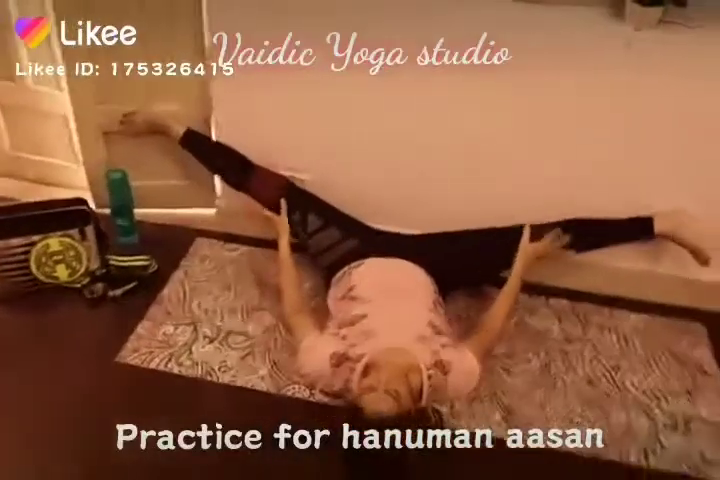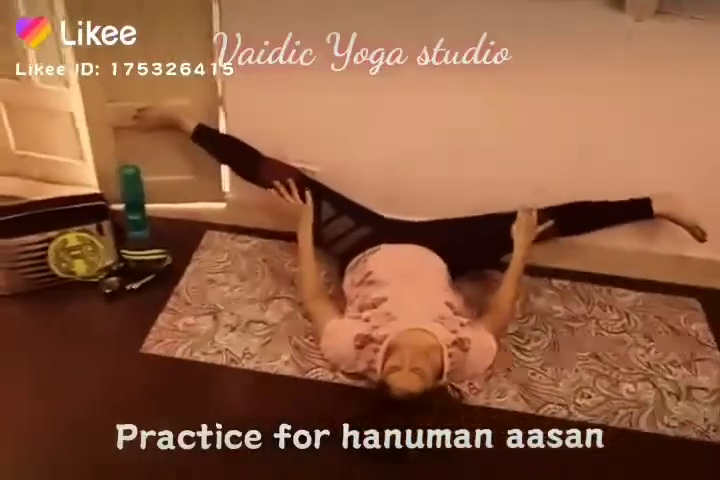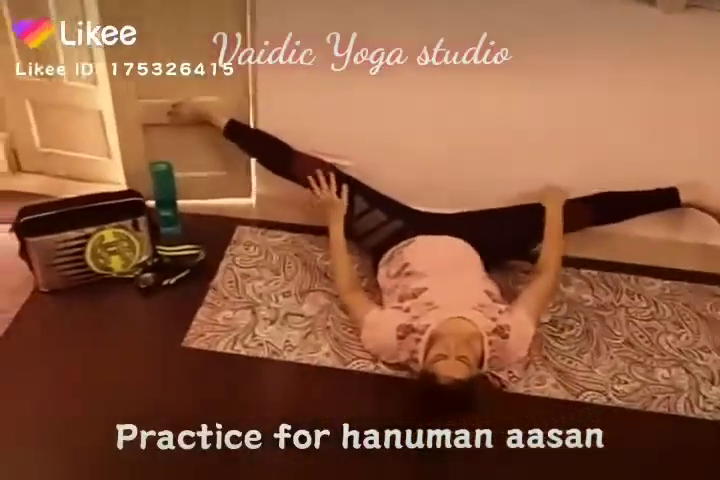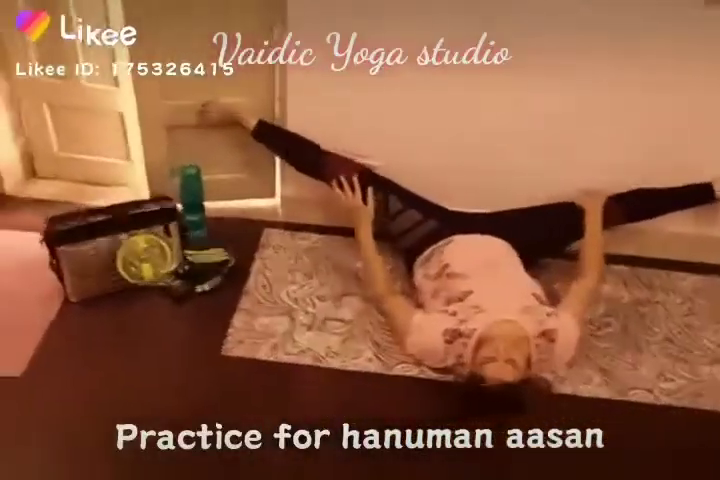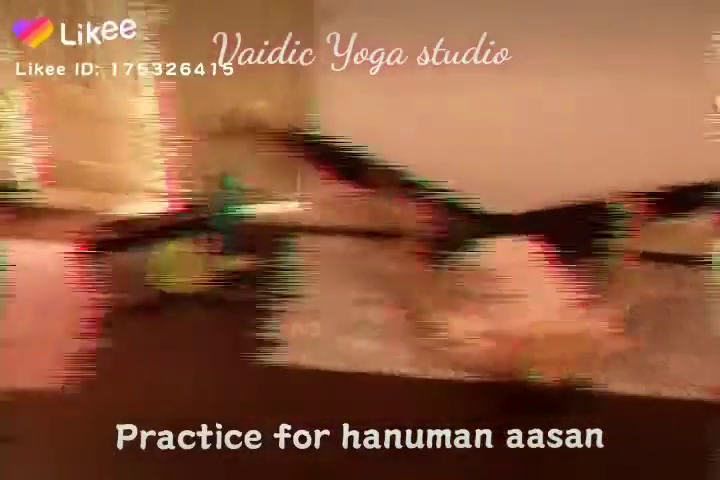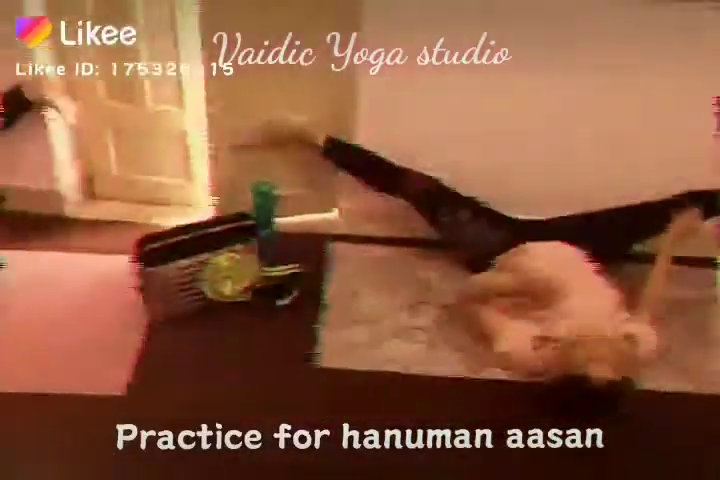
dt=0.3s
person 1, frame 1
left shoulder: (326, 366)
right shoulder: (451, 378)
left elbow: (295, 312)
right elbow: (488, 333)
left wrist: (283, 241)
right wrist: (523, 267)
left hip: (358, 262)
right hip: (420, 269)
left knee: (273, 190)
right knee: (534, 238)
person 1, frame 2
left shoulder: (348, 349)
right shoulder: (468, 357)
left elbow: (312, 297)
right elbow: (499, 313)
left wrist: (304, 228)
right wrist: (522, 246)
left hip: (371, 249)
right hip: (431, 254)
left knee: (285, 180)
right knee: (537, 223)
person 1, frame 3
left shoulder: (393, 341)
right shoulder: (510, 343)
left elbow: (348, 290)
right elbow: (547, 277)
left wrist: (334, 220)
right wrist: (555, 216)
left hip: (405, 244)
right hip: (464, 245)
left knee: (316, 174)
person 1, frame 4
left shoulder: (435, 344)
right shoulder: (556, 346)
left elbow: (383, 294)
right elbow: (589, 278)
left wrist: (362, 224)
right wrist: (593, 213)
left hip: (438, 247)
right hip: (499, 244)
left knee: (350, 178)
right knee: (598, 210)
person 1, frame 5
left shoulder: (478, 349)
right shoulder: (596, 343)
left elbow: (423, 299)
right elbow: (624, 300)
left wrist: (413, 243)
right wrist: (630, 235)
left hip: (474, 249)
right hip: (532, 246)
left knee: (394, 187)
person 1, frame 6
left shoulder: (521, 352)
right shoulder: (639, 346)
left elbow: (468, 297)
right elbow: (650, 306)
left wrist: (516, 282)
right wrist: (669, 245)
left hip: (514, 253)
right hip: (567, 252)
